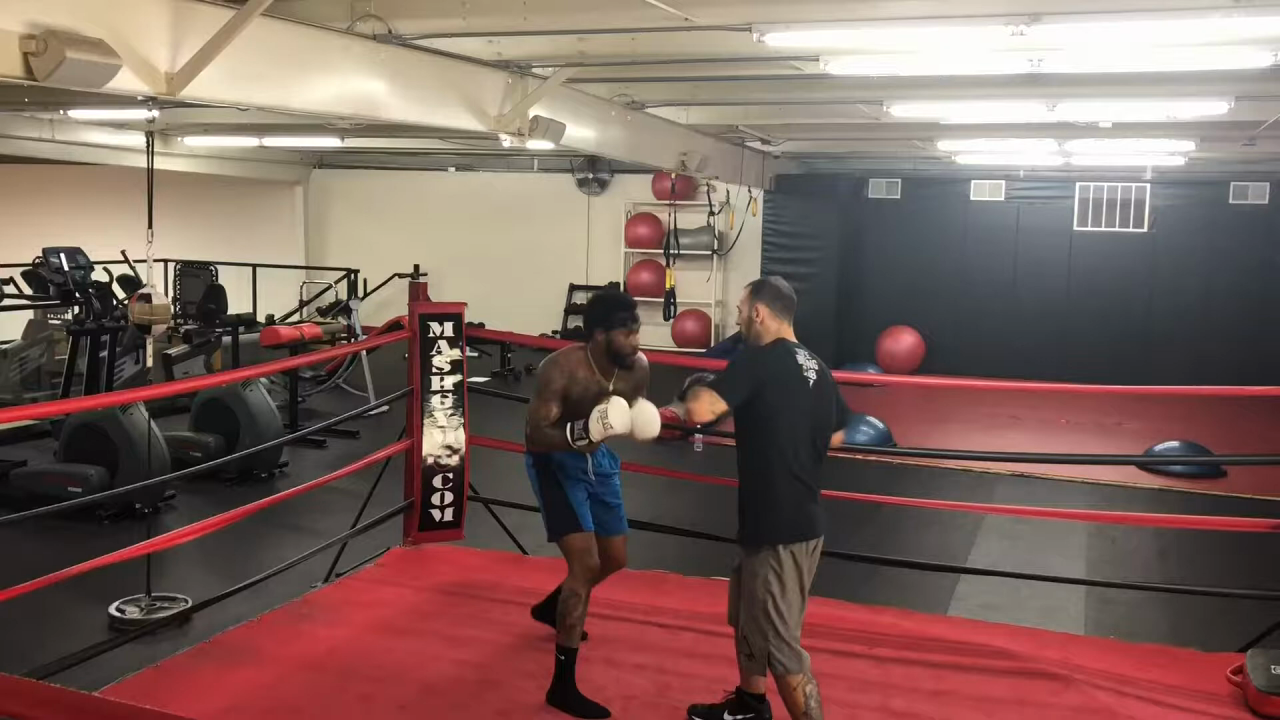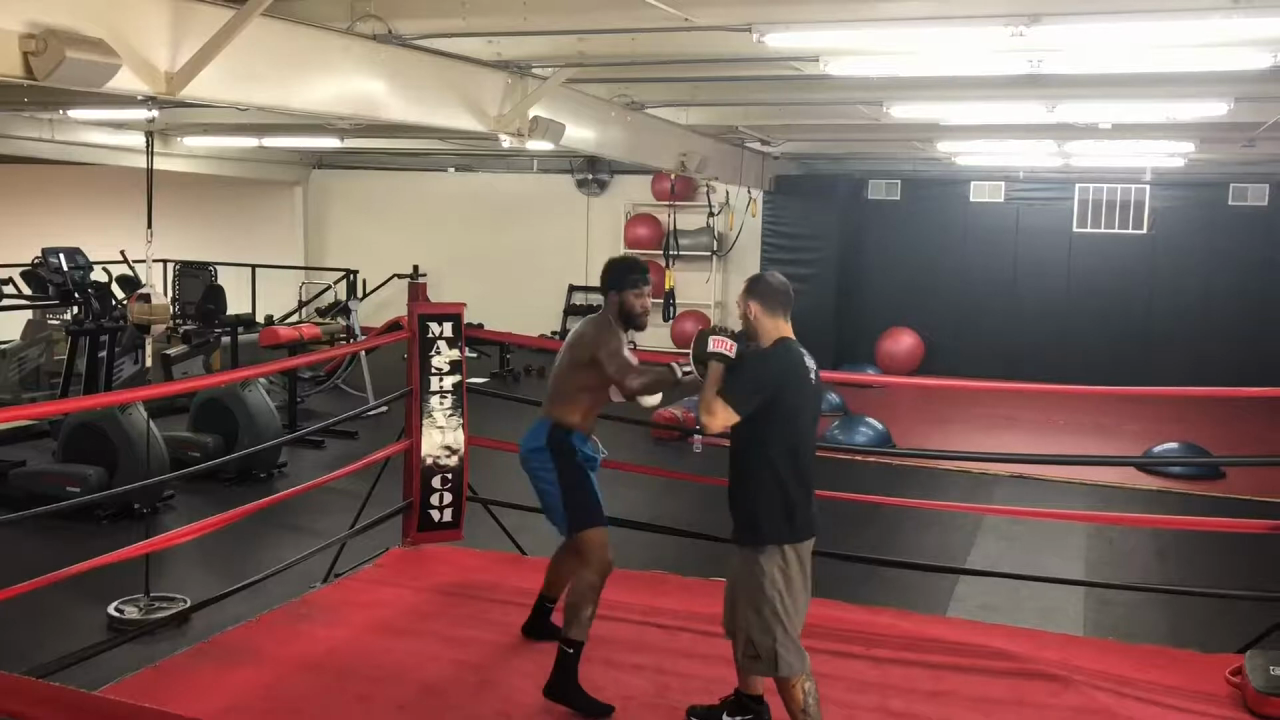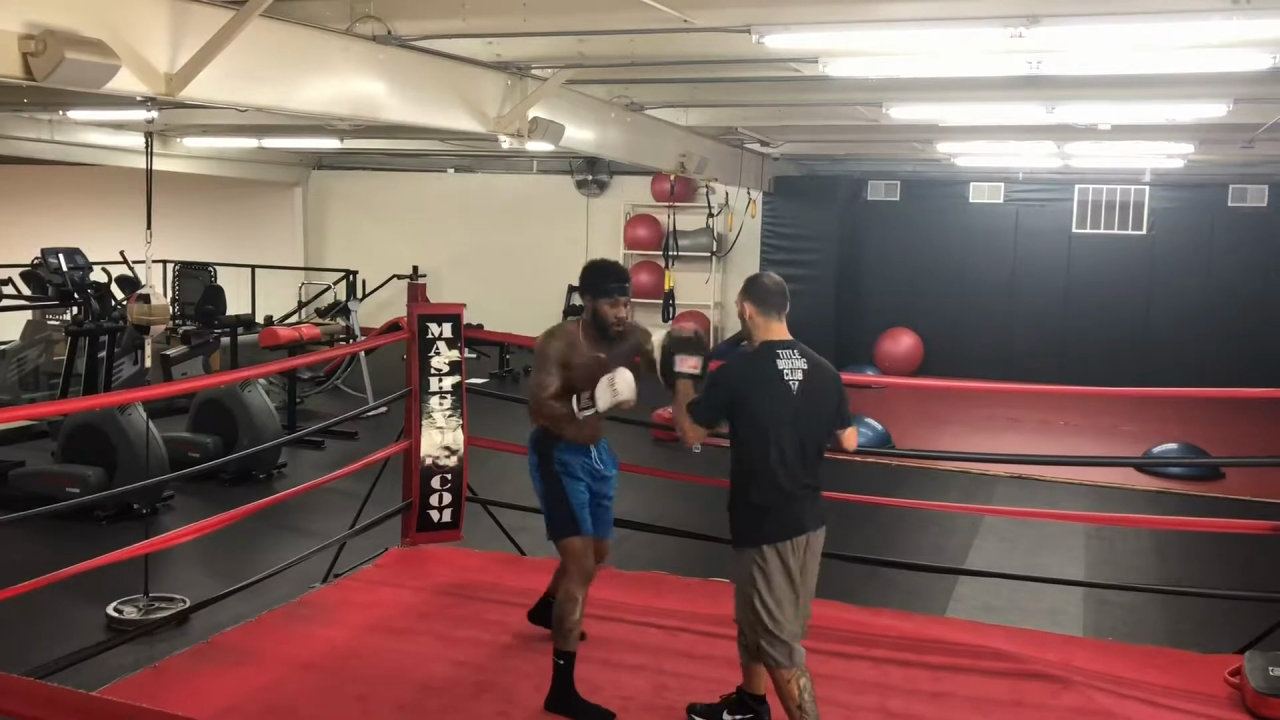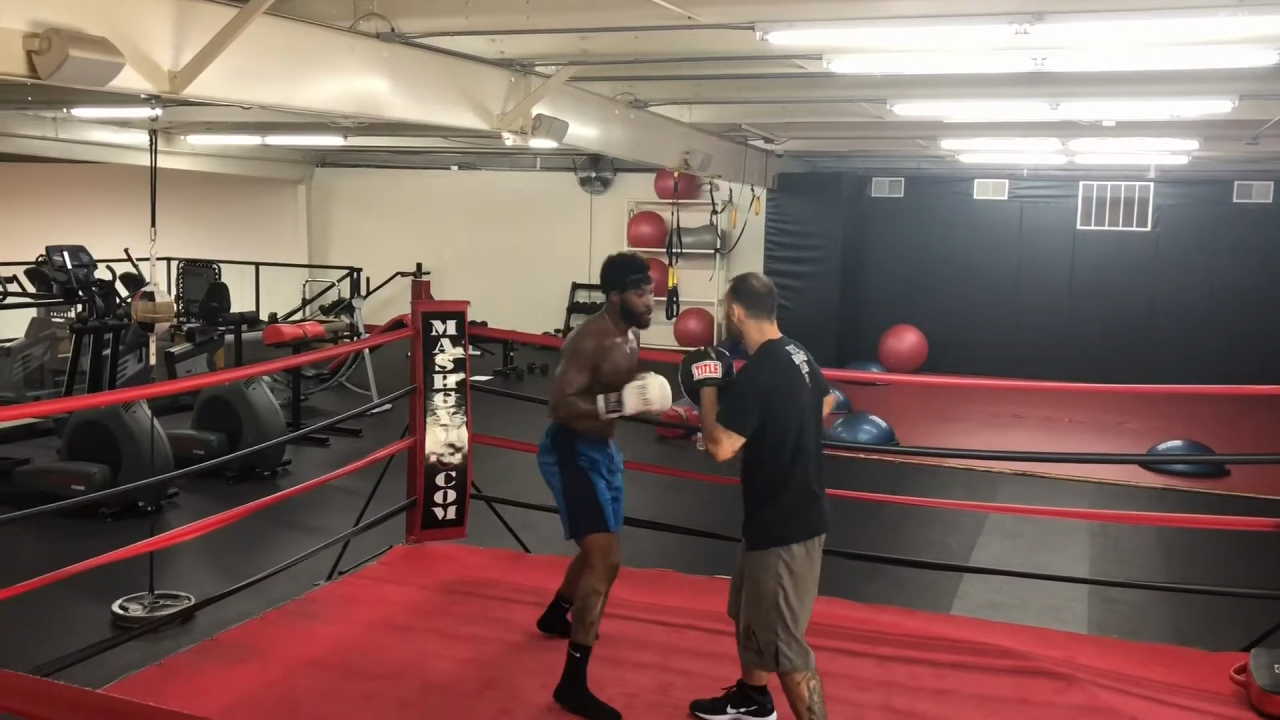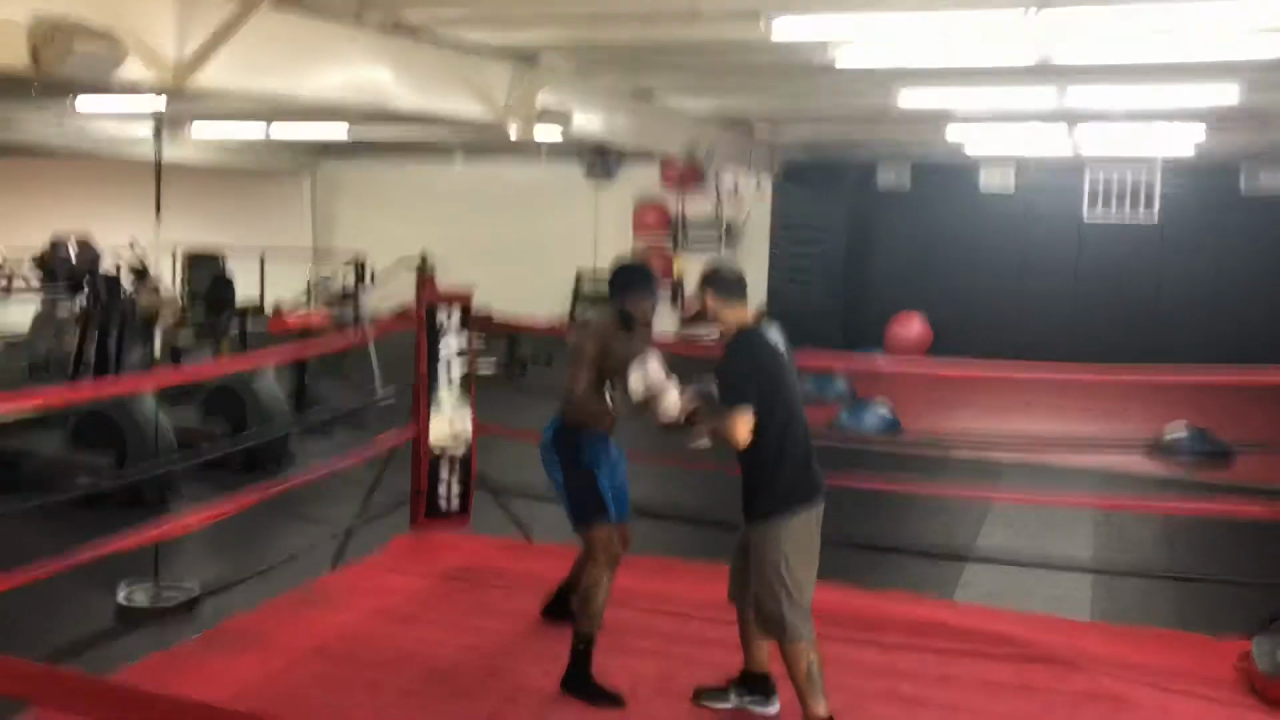
dt=0.4s
person 1, frame 1
left shoulder: (638, 367)
right shoulder: (560, 369)
right elbow: (534, 438)
left wrist: (642, 420)
right wrist: (584, 431)
left hip: (598, 461)
right hip: (556, 464)
left knee: (614, 558)
right knee: (586, 564)
left ankle: (551, 607)
person 1, frame 2
left shoulder: (598, 331)
right shoulder: (604, 334)
right elbow: (639, 383)
left wrist: (625, 388)
right wrist: (689, 371)
left hip: (558, 444)
right hip: (557, 448)
left knee: (579, 543)
right knee: (597, 559)
left ankle: (539, 620)
right ankle: (564, 679)
person 1, frame 3
left shoulder: (633, 337)
right shoulder: (558, 342)
right elbow: (539, 409)
right wrist: (590, 401)
left hip: (597, 455)
right hip: (557, 457)
left knee: (595, 552)
right knee: (580, 565)
left ankle: (546, 610)
person 1, frame 4
left shoulder: (629, 335)
right shoulder: (590, 339)
right elbow: (561, 406)
left wrist: (645, 395)
right wrist: (617, 402)
left hip: (601, 449)
right hip: (572, 452)
left knee: (599, 550)
right knee: (605, 562)
left ankle: (556, 616)
person 1, frame 5
left shoulder: (640, 334)
right shoulder: (591, 337)
right elbow: (577, 408)
right wrist: (624, 389)
left hip: (605, 444)
right hip: (573, 446)
left knee: (613, 543)
right knee: (605, 551)
left ankle: (561, 604)
right ankle: (577, 672)
person 2, frame 1
left shoulder: (757, 360)
right shoulder: (817, 368)
left elbow: (699, 409)
right elbow: (835, 437)
left wrist: (707, 381)
left hip: (778, 525)
right hip: (801, 517)
left knee: (780, 642)
right knee: (749, 616)
person 2, frame 2
left shoulder: (766, 363)
right shoulder: (801, 363)
left elbow: (712, 420)
left wrist: (717, 362)
right wrist: (734, 367)
left hip: (776, 527)
right hip: (782, 518)
left knee: (778, 641)
right knee: (742, 619)
person 2, frame 3
left shoulder: (739, 371)
right shoulder: (821, 370)
left elbow: (687, 429)
right elbow: (848, 441)
left wrist: (685, 373)
left hip: (767, 525)
right hip: (807, 519)
left knee: (777, 638)
right knee: (754, 620)
person 2, frame 4
left shoulder: (757, 374)
right shoulder: (797, 356)
left elbow: (721, 447)
right elbow: (827, 403)
left wrist: (708, 388)
left hip: (785, 524)
right hip: (795, 512)
left knee: (783, 638)
right knee: (747, 609)
person 2, frame 5
left shoulder: (740, 353)
right shoulder: (766, 333)
left elbow: (738, 432)
left wrist: (704, 419)
left hip: (785, 499)
right hip: (779, 490)
left knee: (786, 612)
right knee: (748, 590)
